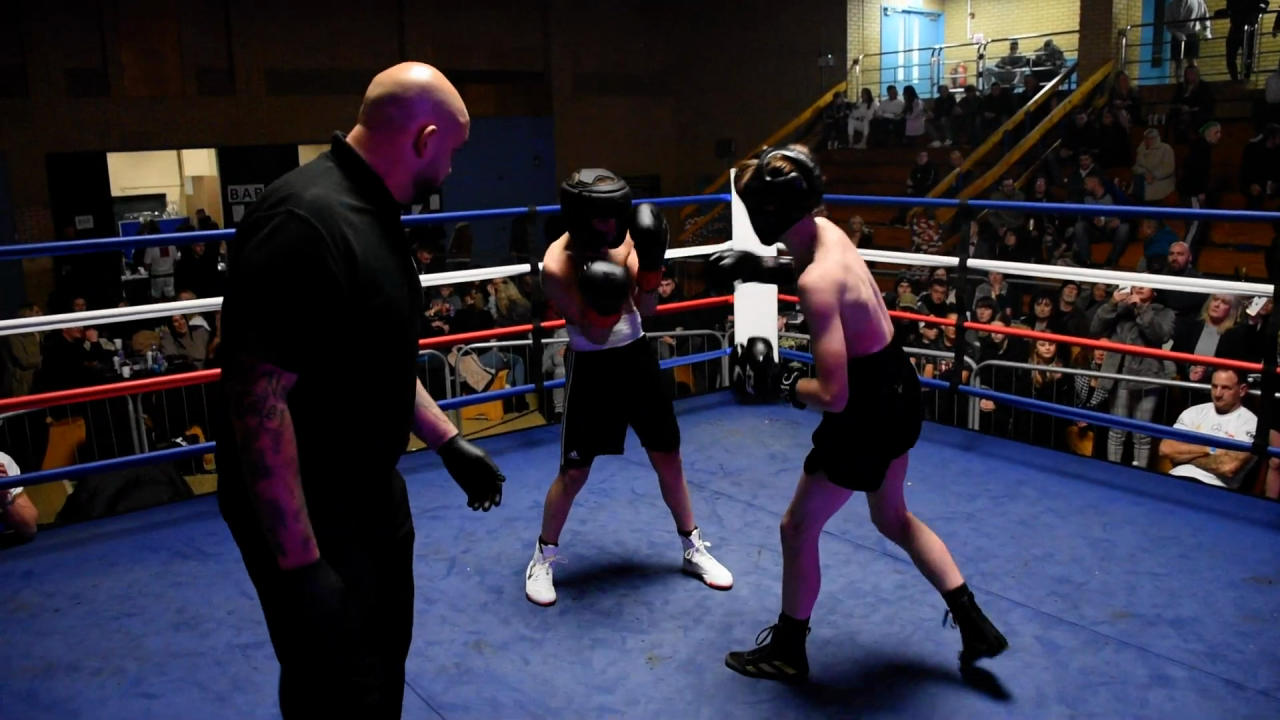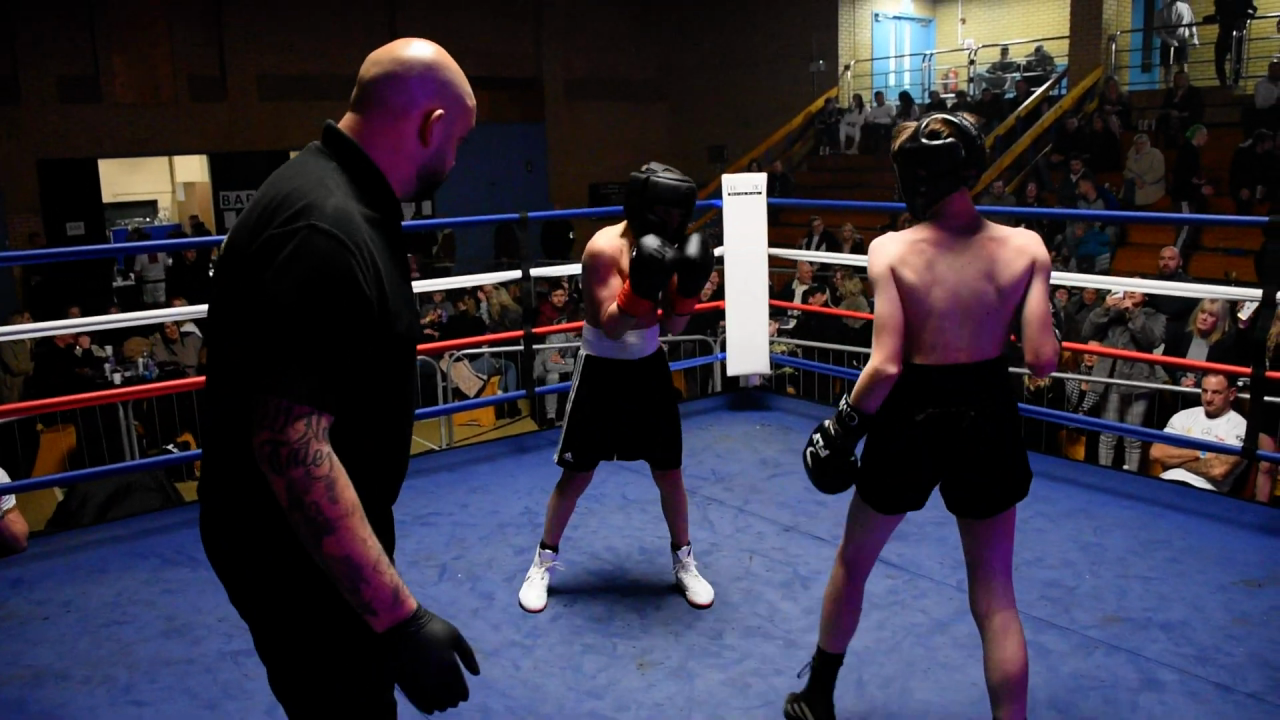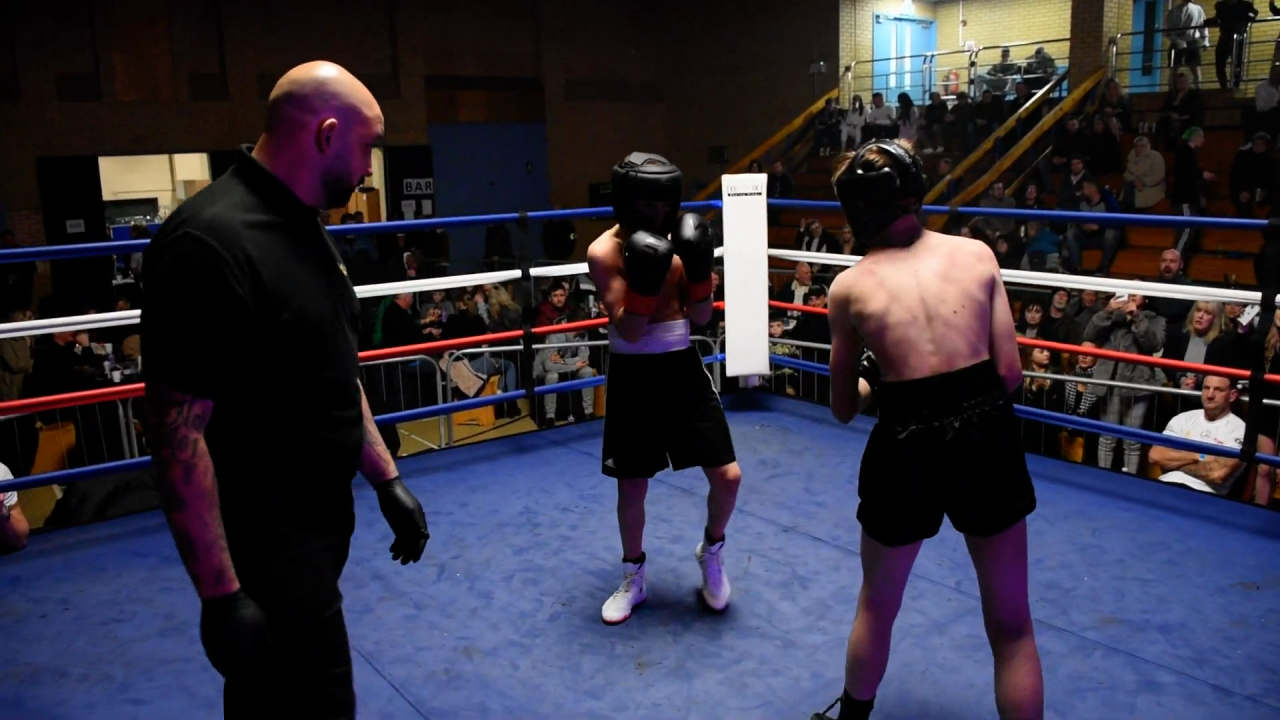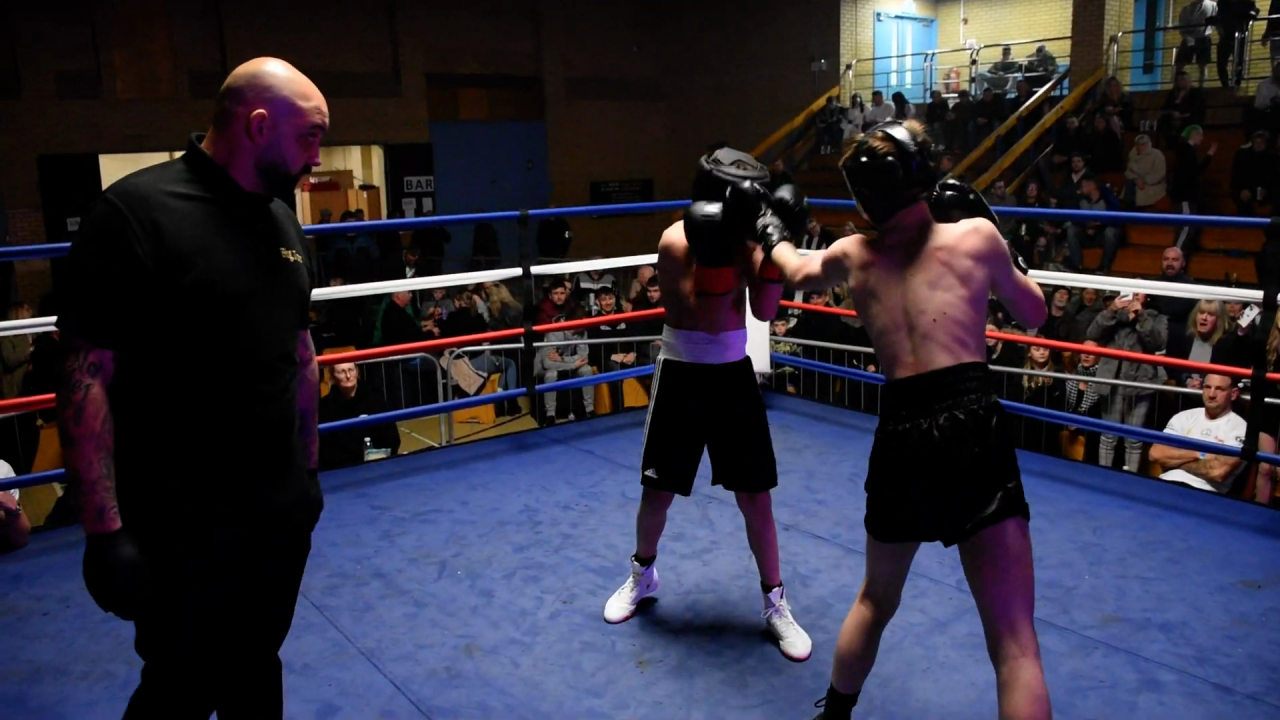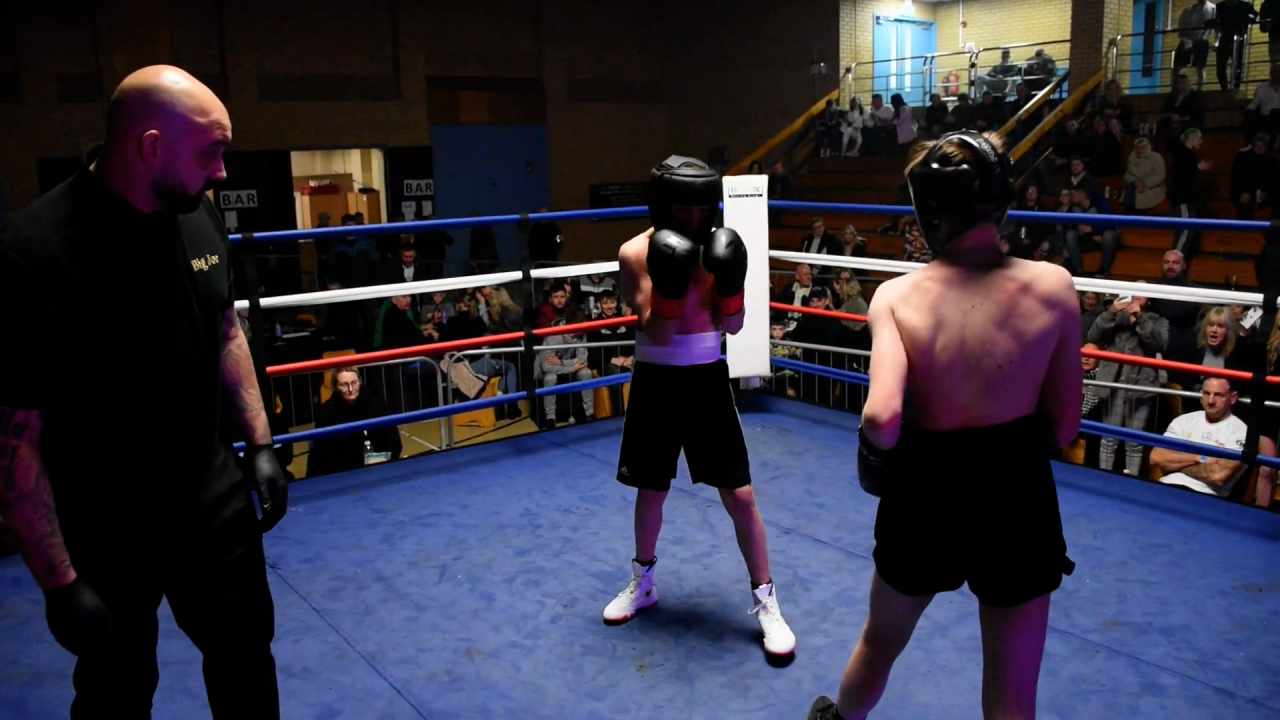
dt=0.5s
person 1, frame 1
left shoulder: (375, 213)
right shoulder: (307, 221)
right elbow: (259, 396)
left wrist: (449, 442)
right wrist: (299, 561)
left hip: (370, 489)
right hip: (308, 510)
left knee: (383, 653)
person 1, frame 2
left shoulder: (345, 205)
right shoulder: (320, 230)
right elbow: (291, 447)
right wrist: (398, 616)
left hip: (334, 531)
right hip: (300, 547)
person 1, frame 3
left shoulder: (299, 227)
right shoulder: (211, 241)
right elbow: (179, 430)
left wrist: (388, 480)
right wrist: (220, 593)
left hip: (314, 514)
right hip: (263, 533)
person 1, frame 4
left shoulder: (282, 221)
right shoulder: (136, 212)
right elbow: (84, 378)
left wrist: (309, 467)
right wrist: (105, 529)
left hip: (280, 501)
right hip: (179, 514)
person 1, frame 5
left shoulder: (197, 217)
left wrist: (259, 444)
right wrist: (59, 581)
left hip: (210, 492)
right hip: (105, 524)
left knee: (245, 650)
person 2, frame 1
left shoulder: (817, 280)
right shoulder: (824, 230)
left elbow: (834, 396)
left wrist: (777, 382)
right wrist: (761, 265)
left hip: (869, 411)
right hip: (888, 401)
left knee: (798, 527)
right knee: (893, 519)
left ankle: (787, 649)
right ankle: (975, 625)
person 2, frame 2
left shoulder: (891, 252)
right shoulder: (1024, 248)
left elbow: (885, 367)
right elbow: (1042, 361)
left wrist: (841, 426)
left hip: (910, 422)
right hip: (987, 422)
left knee: (853, 561)
right knee: (994, 597)
person 2, frame 3
left shoulder: (849, 286)
right shoulder: (976, 254)
left elbow: (844, 407)
right elbow: (1009, 372)
left hip: (906, 443)
right hip: (985, 434)
left knee: (877, 604)
right knee: (1011, 624)
person 2, frame 4
left shoulder: (854, 257)
right shoulder: (974, 237)
left elbow: (799, 271)
right elbow: (1033, 313)
left wrist: (771, 236)
left hip: (899, 441)
right hip: (971, 435)
left knee: (876, 599)
right knee: (1013, 639)
person 2, frame 5
left shoulder: (897, 296)
right shoulder: (1053, 287)
left elbow: (882, 418)
right elbow: (1064, 428)
left wrist: (879, 455)
left hip: (924, 497)
right hip: (1016, 500)
left knee: (881, 638)
person 3, frame 1
left shoulder: (624, 238)
right shoulder: (557, 265)
left elbow: (646, 310)
right elbow: (595, 335)
left wrist: (653, 261)
right wrist: (602, 303)
left hip: (634, 353)
right hip: (590, 365)
left knee: (668, 458)
right knee: (574, 471)
left ankle: (693, 548)
right ankle: (543, 559)
person 3, frame 2
left shoulder: (668, 251)
right shoulder: (604, 248)
left elbow: (676, 326)
right elbow: (613, 327)
left wrist: (688, 289)
right wrist: (641, 285)
left hip: (649, 367)
right hip: (601, 370)
left knee: (669, 473)
right knee: (575, 476)
left ankle: (684, 562)
right ankle: (544, 561)
person 3, frame 3
left shoulder: (681, 240)
right shoulder: (604, 251)
left elbow: (700, 319)
right elbow: (629, 331)
left wrist: (700, 268)
right wrist: (645, 283)
left hip: (681, 366)
right hip: (631, 373)
left knee: (727, 475)
right knee: (632, 485)
left ankle: (712, 551)
right ankle: (634, 577)
person 3, frame 4
left shoulder: (749, 238)
right shoulder: (678, 240)
left elbow: (766, 310)
right elbow: (709, 319)
right wrist: (715, 256)
left hip: (734, 375)
right hip: (682, 377)
left knee: (756, 498)
right knee: (659, 491)
left ankle: (776, 605)
right ankle: (641, 576)
person 3, frame 5
left shoulder: (716, 248)
right shoulder: (636, 252)
left elbow: (731, 327)
right elbow: (656, 335)
left wrist: (731, 279)
right wrist: (668, 284)
left hip: (707, 379)
right hip: (656, 380)
left knee: (739, 495)
right knee: (649, 491)
left ankle: (765, 602)
right ankle: (643, 582)
